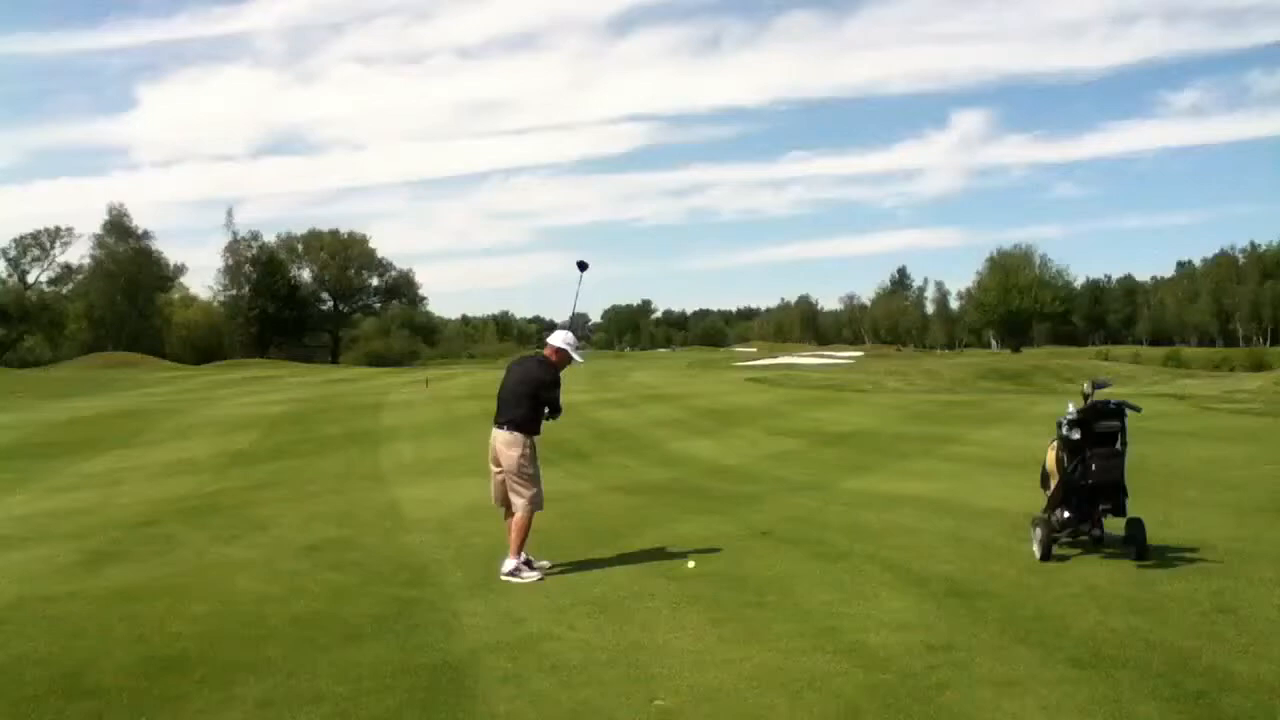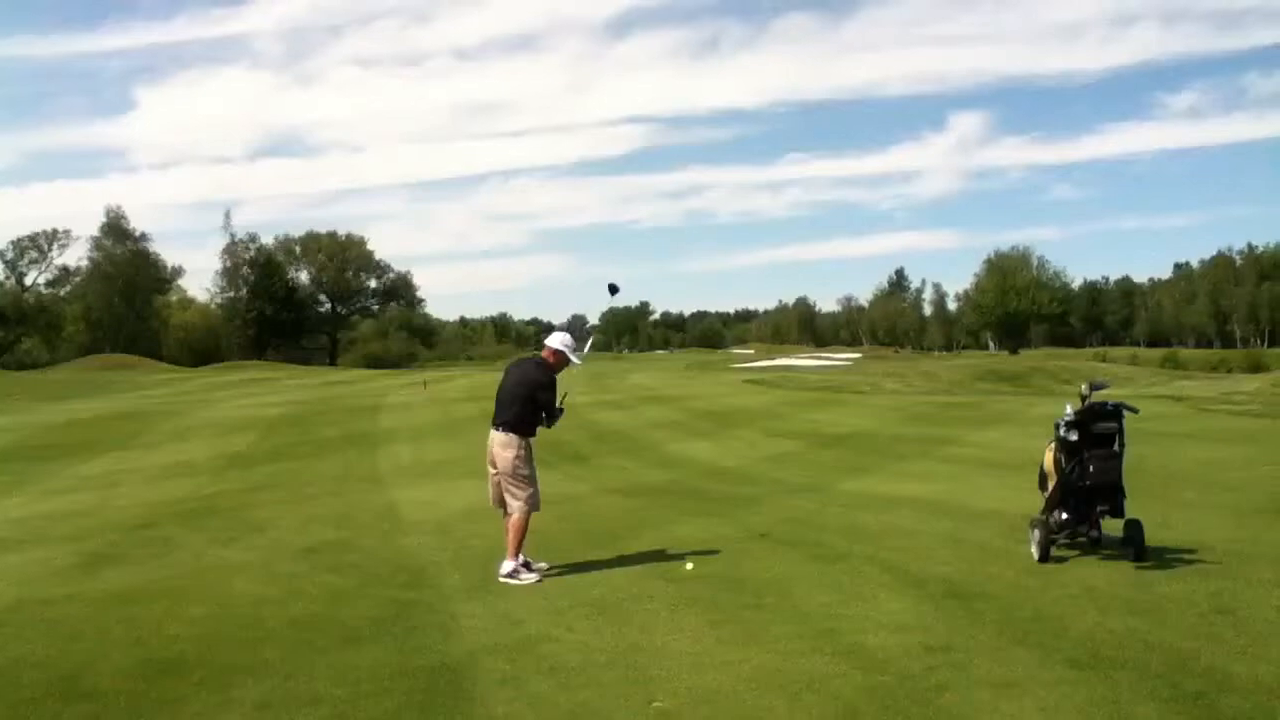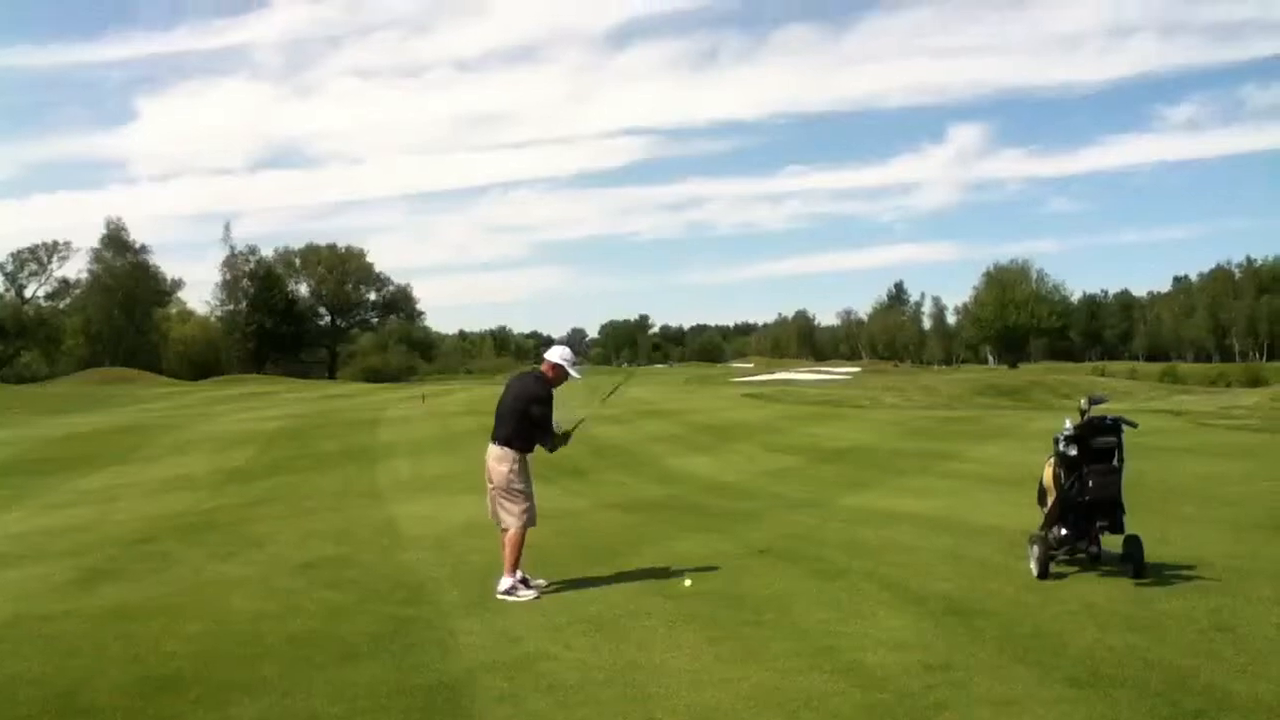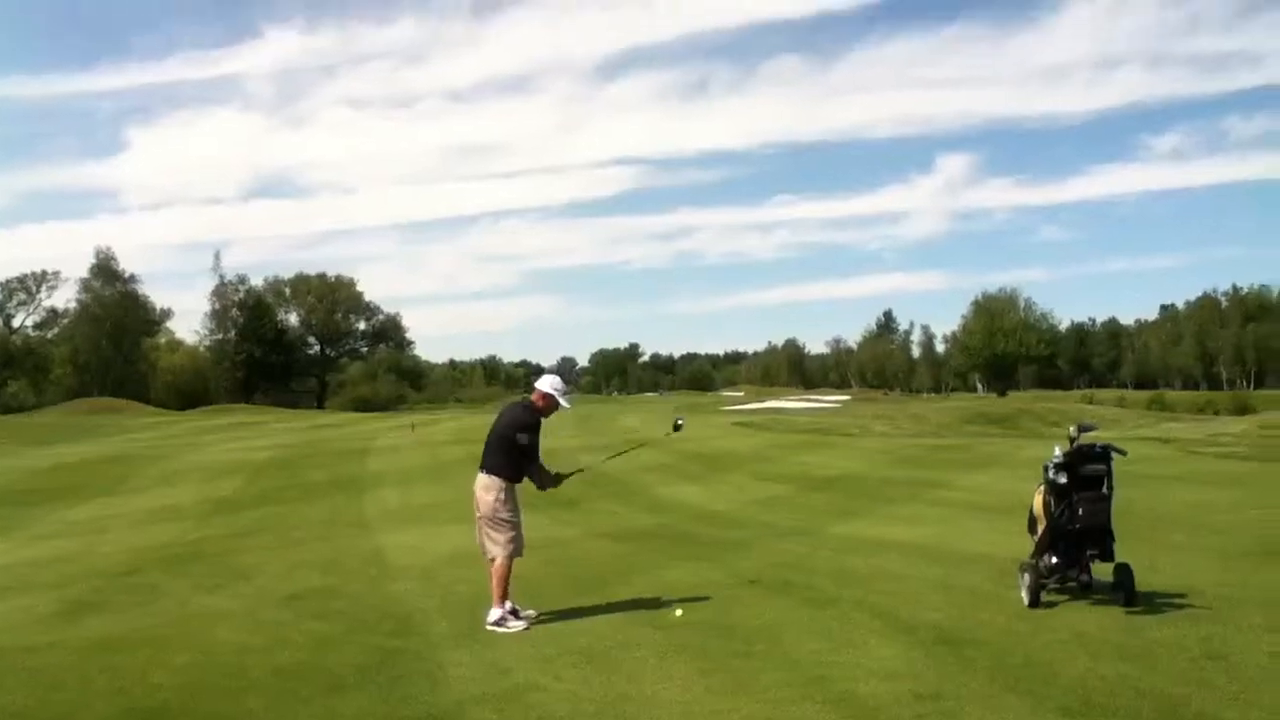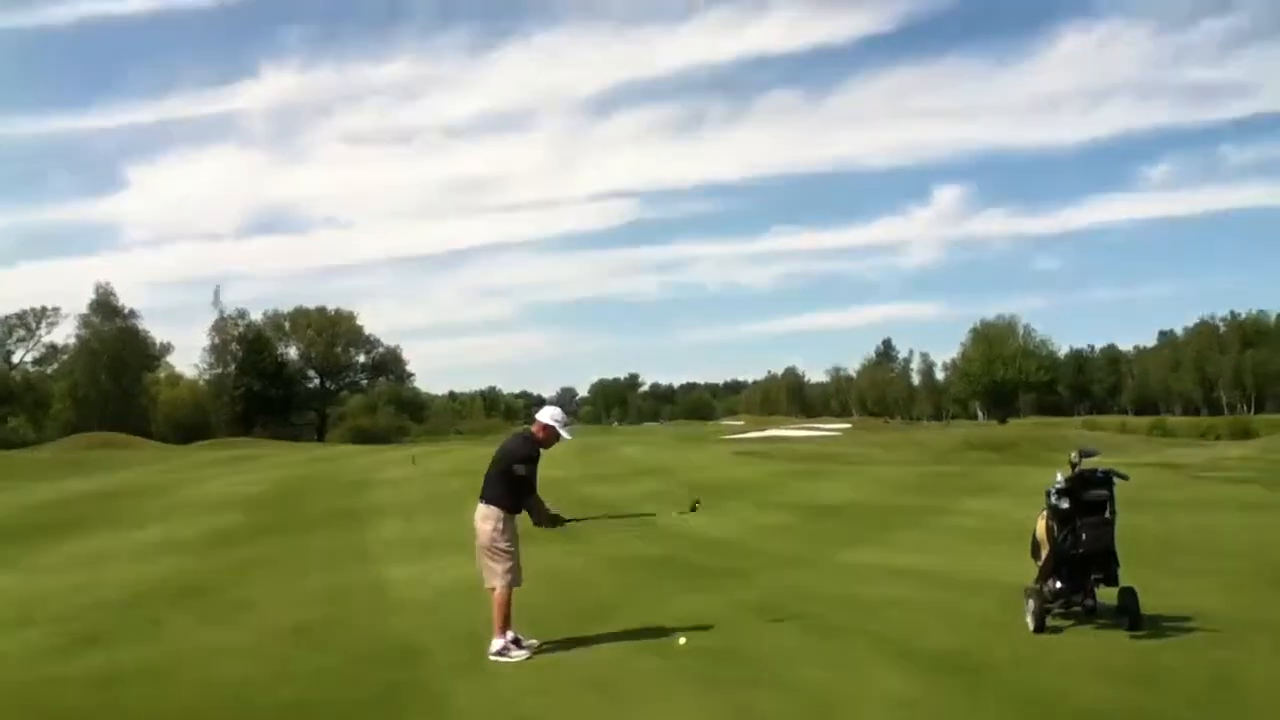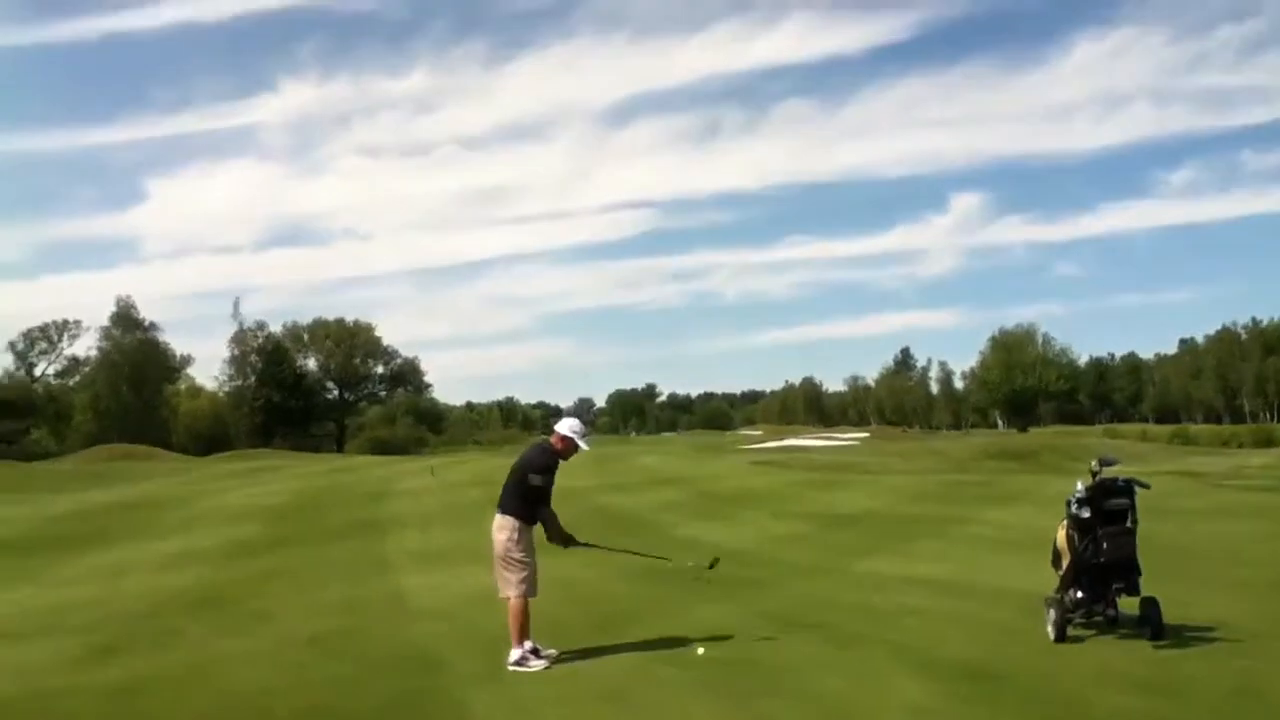
dt=0.1s
person 1, frame 1
left shoulder: (518, 364)
right shoulder: (548, 376)
right elbow: (554, 412)
left wrist: (537, 412)
right wrist: (548, 412)
left hip: (499, 435)
right hip: (517, 441)
left knee: (512, 503)
right knee: (526, 504)
left ankle: (519, 556)
right ankle: (511, 564)
person 1, frame 2
left shoulder: (517, 366)
right shoulder: (544, 378)
right elbow: (551, 418)
left wrist: (535, 416)
right wrist: (555, 414)
left hip: (497, 437)
right hip: (513, 442)
left knee: (510, 505)
right knee: (523, 506)
left ankle: (517, 557)
right ankle: (509, 566)
person 1, frame 3
left shoulder: (521, 380)
right shoulder: (540, 391)
right elbow: (545, 433)
left wrist: (553, 440)
right wrist: (560, 440)
left hip: (499, 452)
right hip: (510, 457)
left knee: (509, 519)
right knee: (518, 521)
left ankle: (515, 574)
right ankle: (507, 583)
person 1, frame 4
left shoulder: (515, 410)
right shoulder: (527, 420)
right elbow: (531, 463)
left wrist: (542, 477)
right wrist: (550, 478)
left hip: (488, 482)
right hip: (498, 486)
left knee: (497, 550)
right knee: (505, 550)
left ankle: (504, 604)
right ankle: (496, 613)
person 1, frame 5
left shoulder: (521, 442)
right shoulder: (525, 450)
right elbow: (528, 495)
left wrist: (542, 516)
right wrist: (548, 517)
left hip: (495, 514)
right hip: (496, 517)
left knee: (502, 580)
right knee: (503, 580)
left ankle: (508, 634)
right ankle: (499, 643)
person 1, frame 6
left shoulder: (541, 454)
right shoulder: (543, 461)
right elbow: (542, 506)
left wrist: (555, 532)
right wrist: (559, 534)
left hip: (513, 524)
right hip: (513, 526)
left knee: (519, 590)
right knee: (519, 591)
left ankle: (526, 644)
right ankle: (517, 653)
